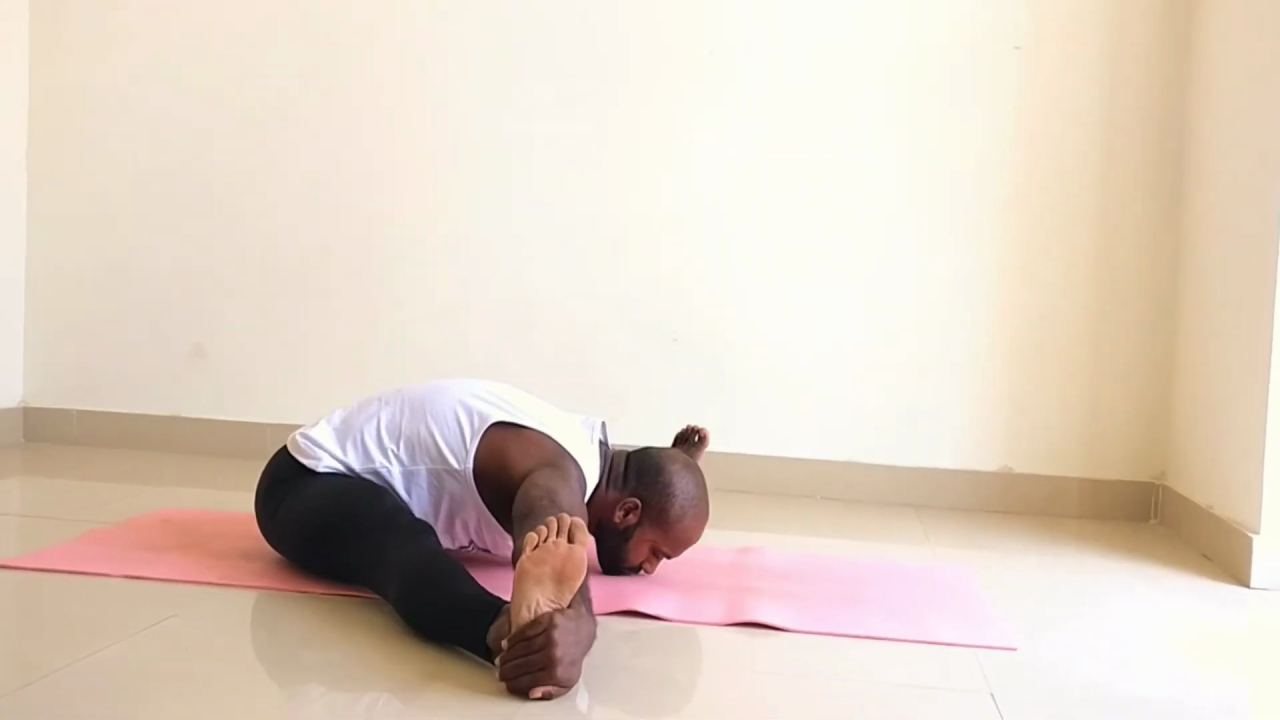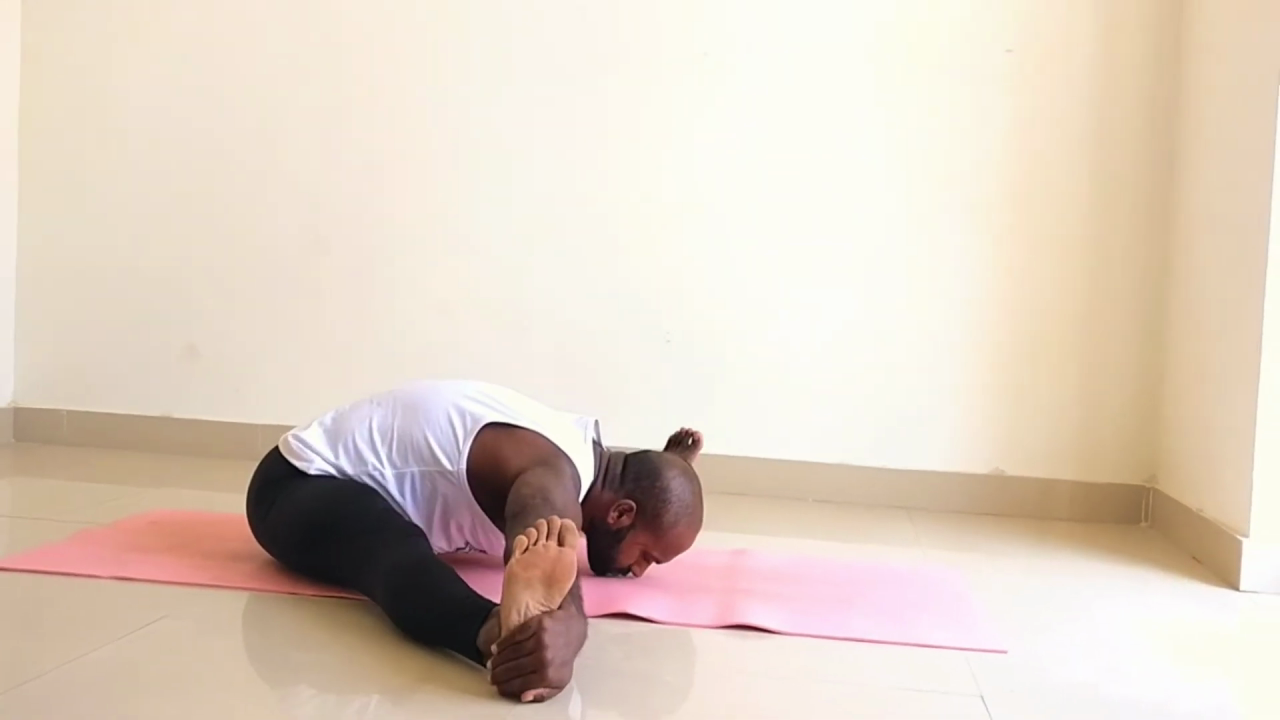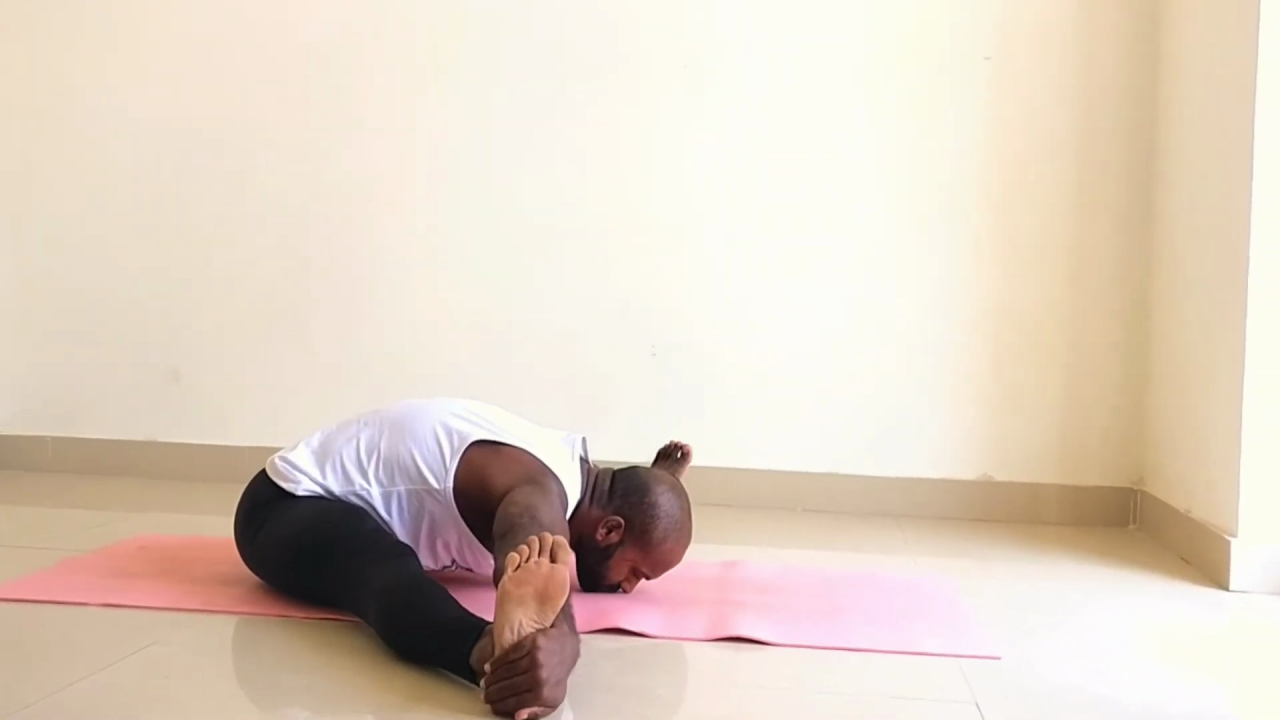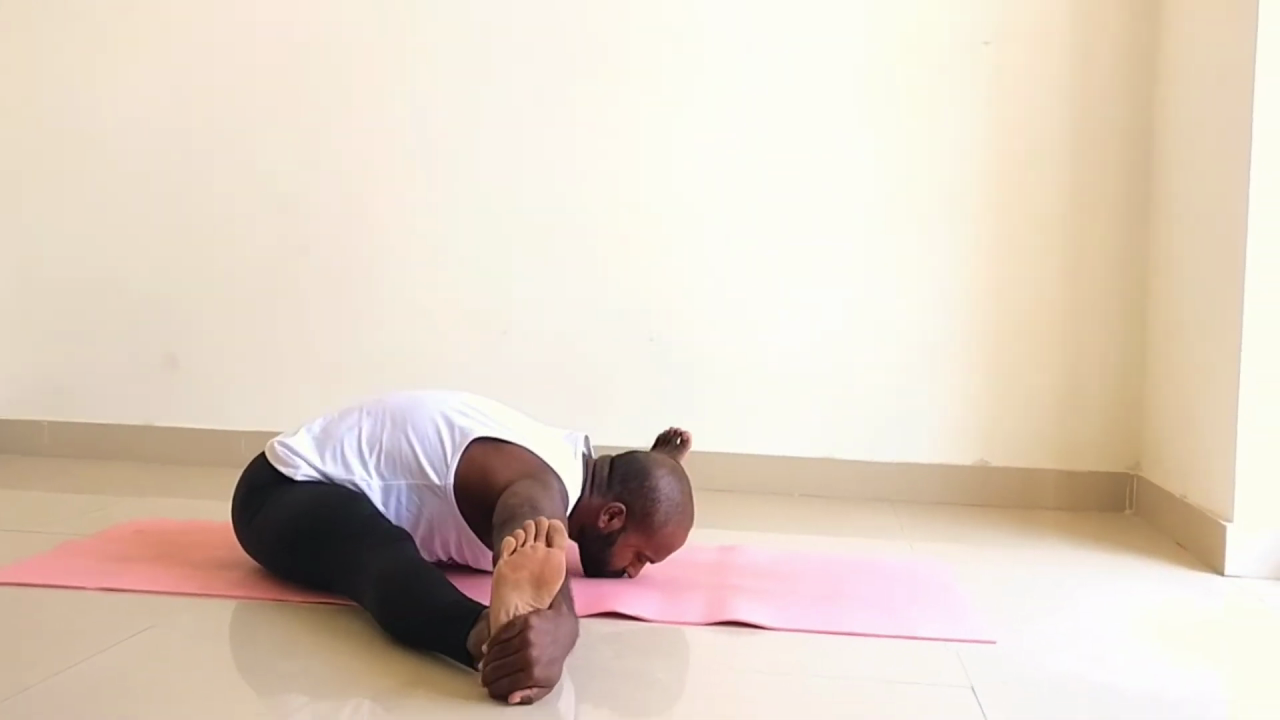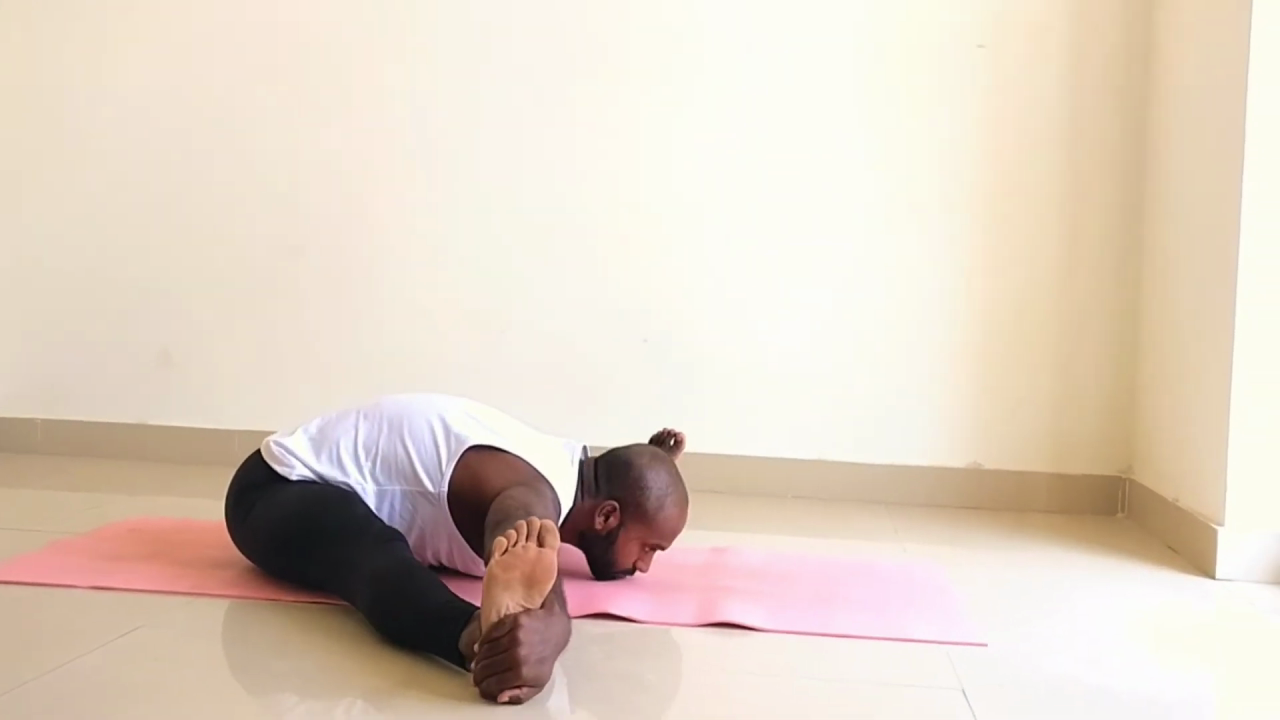
dt=0.2s
person 1, frame 1
left shoulder: (592, 449)
right shoulder: (559, 477)
right elbow: (553, 561)
left wrist: (672, 465)
right wrist: (575, 624)
left hip: (373, 465)
right hip: (308, 481)
right knee: (405, 544)
person 1, frame 2
left shoulder: (586, 448)
right shoulder: (553, 476)
right elbow: (543, 564)
left wrist: (666, 468)
right wrist: (564, 628)
left hip: (366, 468)
right hip: (301, 483)
right knee: (395, 550)
person 1, frame 3
left shoulder: (572, 466)
right shoulder: (539, 493)
right elbow: (534, 580)
left wrist: (654, 481)
right wrist: (560, 645)
left hip: (352, 490)
right hip: (288, 504)
right knee: (387, 570)
person 1, frame 4
left shoulder: (574, 460)
right shoulder: (539, 488)
right elbow: (536, 568)
left wrist: (655, 469)
right wrist: (556, 630)
left hip: (342, 476)
right hip: (287, 489)
right knee: (383, 553)
person 1, frame 5
left shoulder: (571, 466)
right shoulder: (531, 494)
right elbow: (528, 571)
left wrist: (648, 470)
right wrist: (548, 628)
left hip: (334, 470)
right hip: (280, 488)
right knee: (377, 554)
